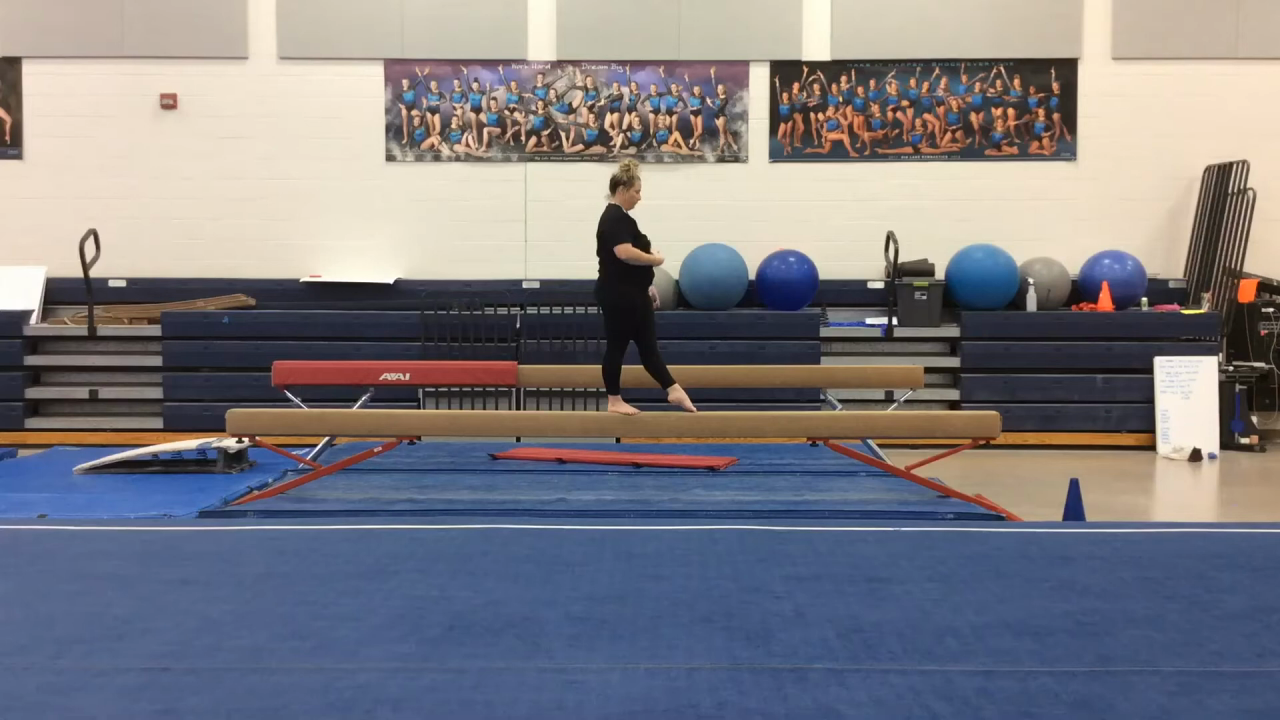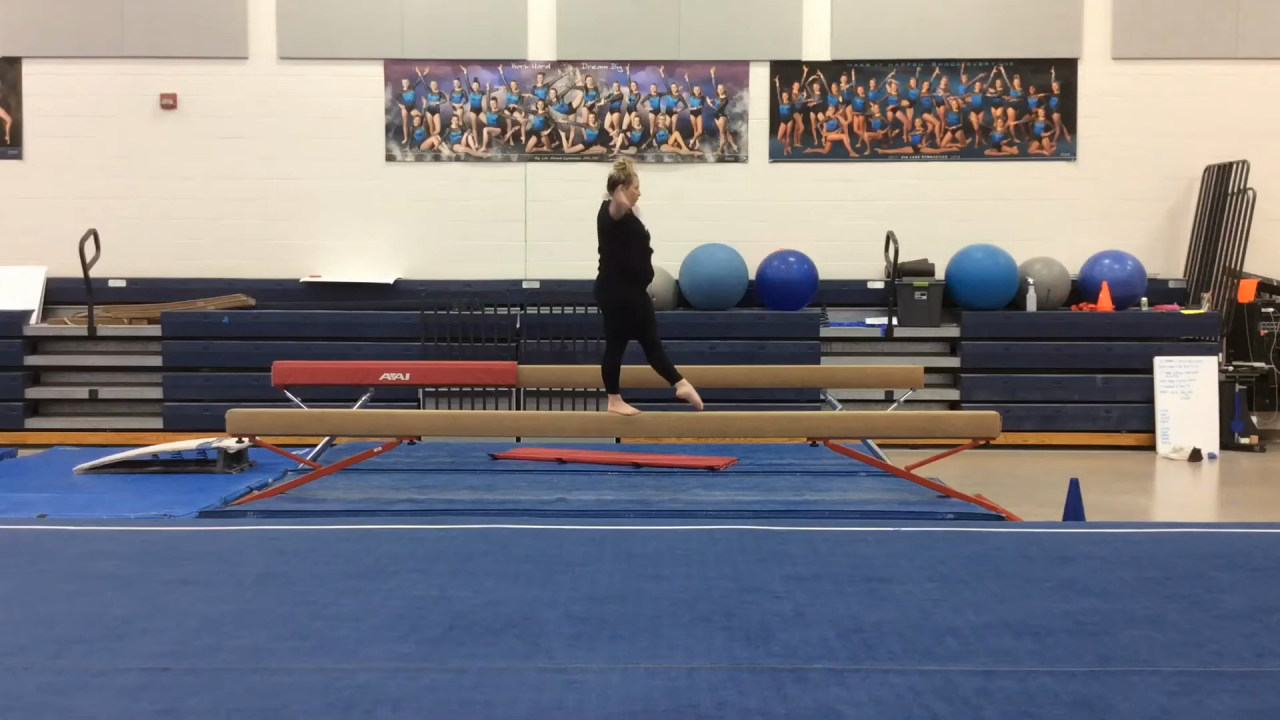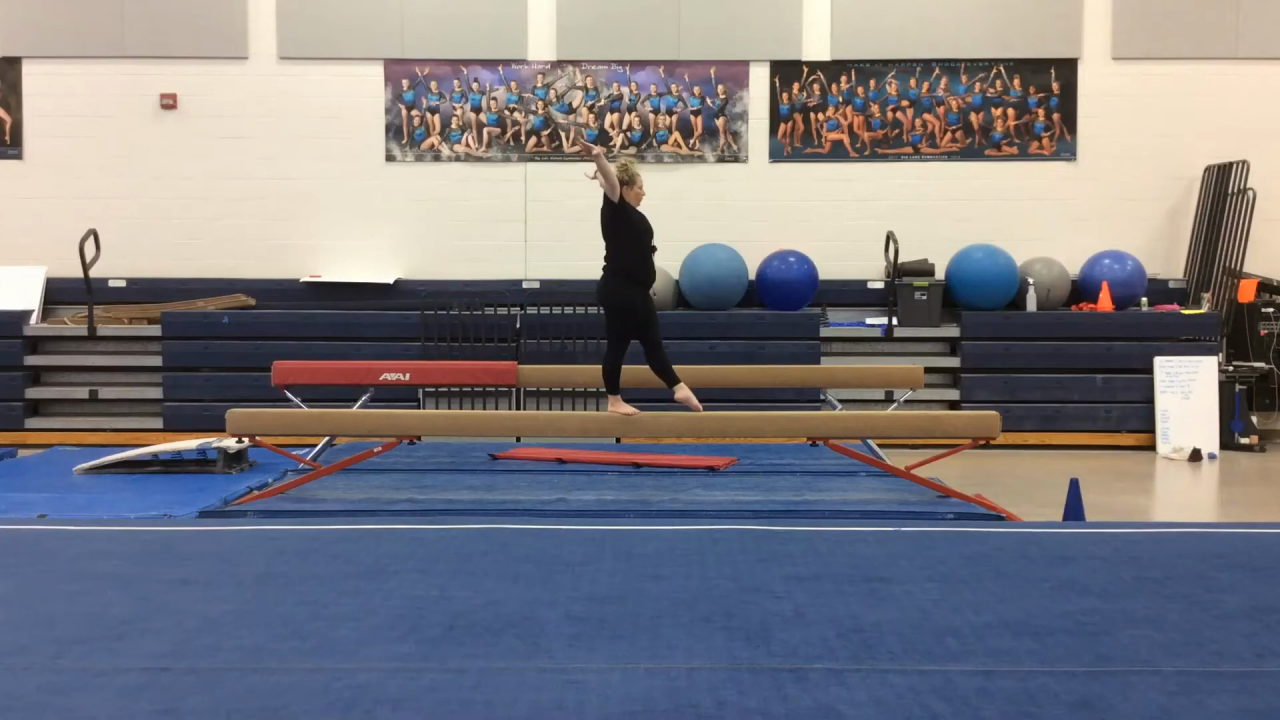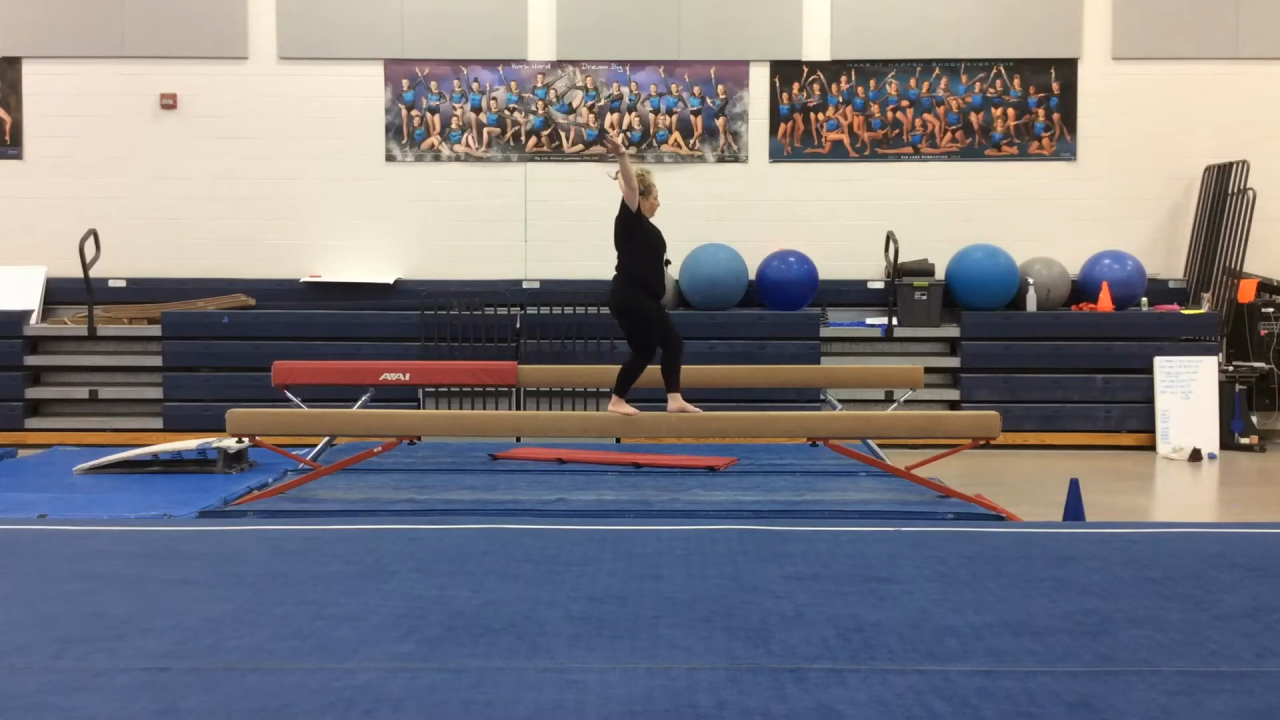
dt=0.5s
person 1, frame 1
left shoulder: (621, 217)
right shoulder: (614, 218)
right elbow: (625, 253)
left wrist: (647, 287)
right wrist: (655, 260)
left hip: (633, 295)
right hip: (617, 296)
left knee: (648, 346)
right knee: (617, 346)
left ankle: (674, 391)
right ankle: (614, 401)
person 1, frame 2
left shoulder: (624, 214)
right shoulder: (610, 211)
right elbow: (618, 206)
right wrist: (620, 200)
left hip: (634, 291)
right hip: (615, 292)
left knee: (652, 342)
right knee: (616, 345)
left ankle: (681, 385)
right ankle: (614, 401)
person 1, frame 3
left shoulder: (628, 212)
right shoulder: (615, 210)
left elbow: (610, 182)
right elbow: (611, 184)
left wrist: (601, 173)
right wrist: (598, 158)
left hip: (637, 292)
right hip: (618, 290)
left knee: (653, 342)
right knee: (617, 345)
left ankle: (680, 389)
right ankle: (614, 401)
person 1, frame 4
left shoulder: (641, 224)
right shoulder: (629, 220)
left elbow: (630, 187)
right elbow: (630, 188)
left wrist: (622, 172)
right wrist: (622, 157)
left hip: (644, 300)
right hip: (629, 299)
left knee: (673, 344)
right knee: (644, 351)
left ankle: (675, 401)
right ankle: (617, 401)
